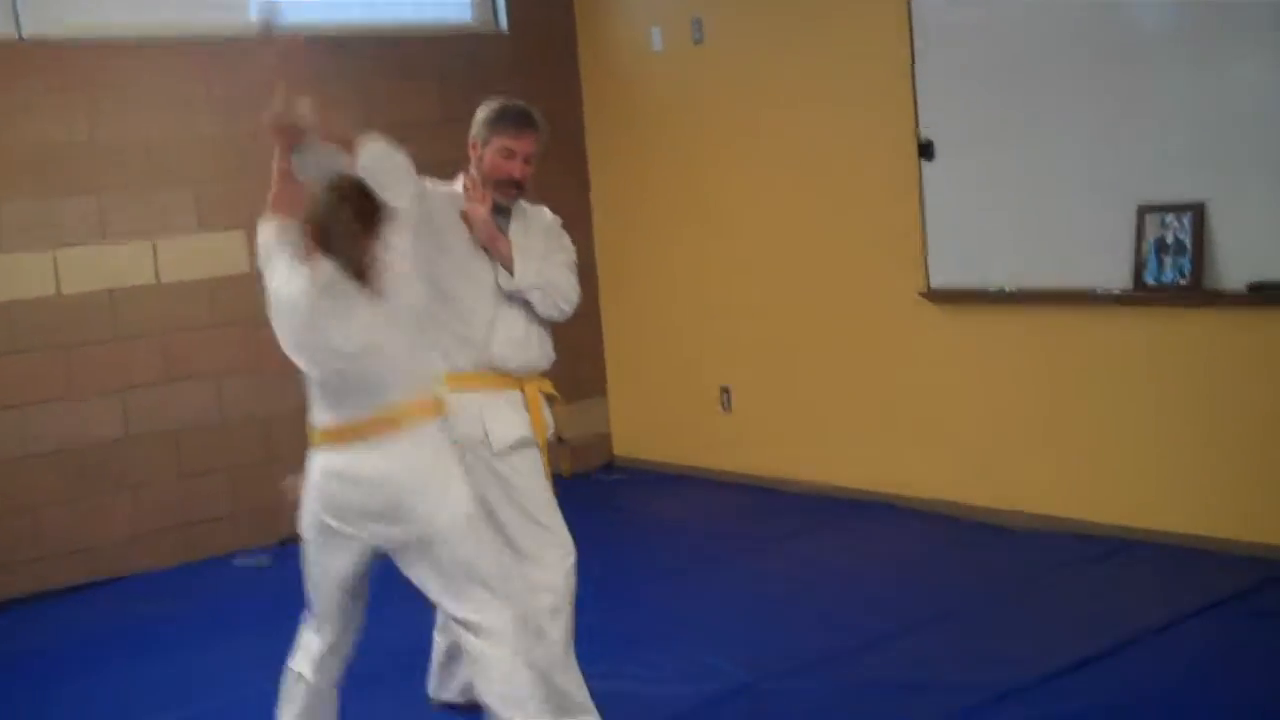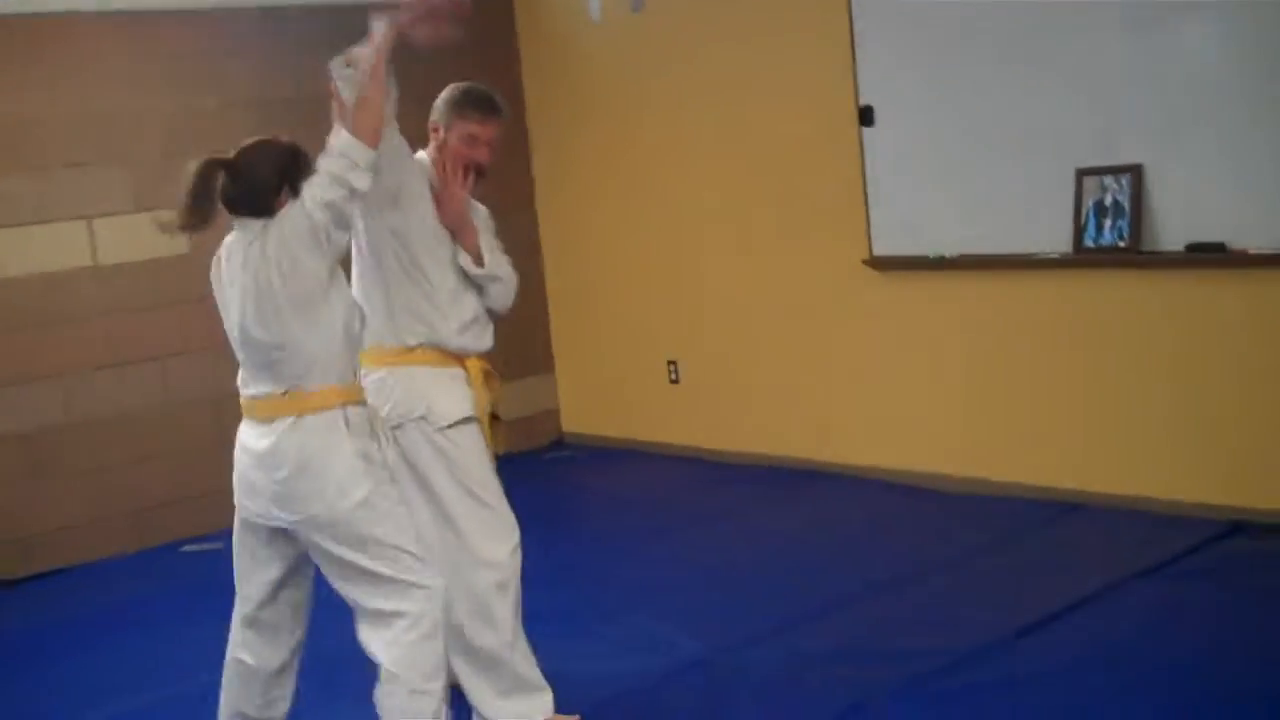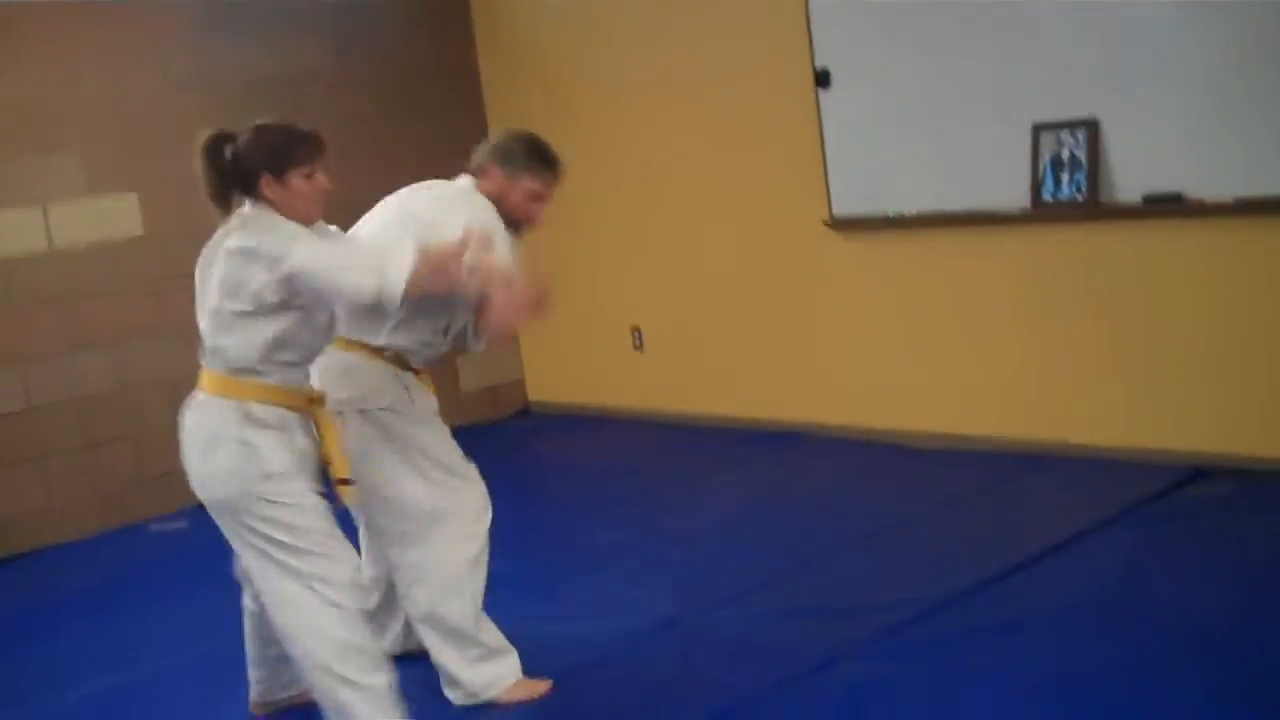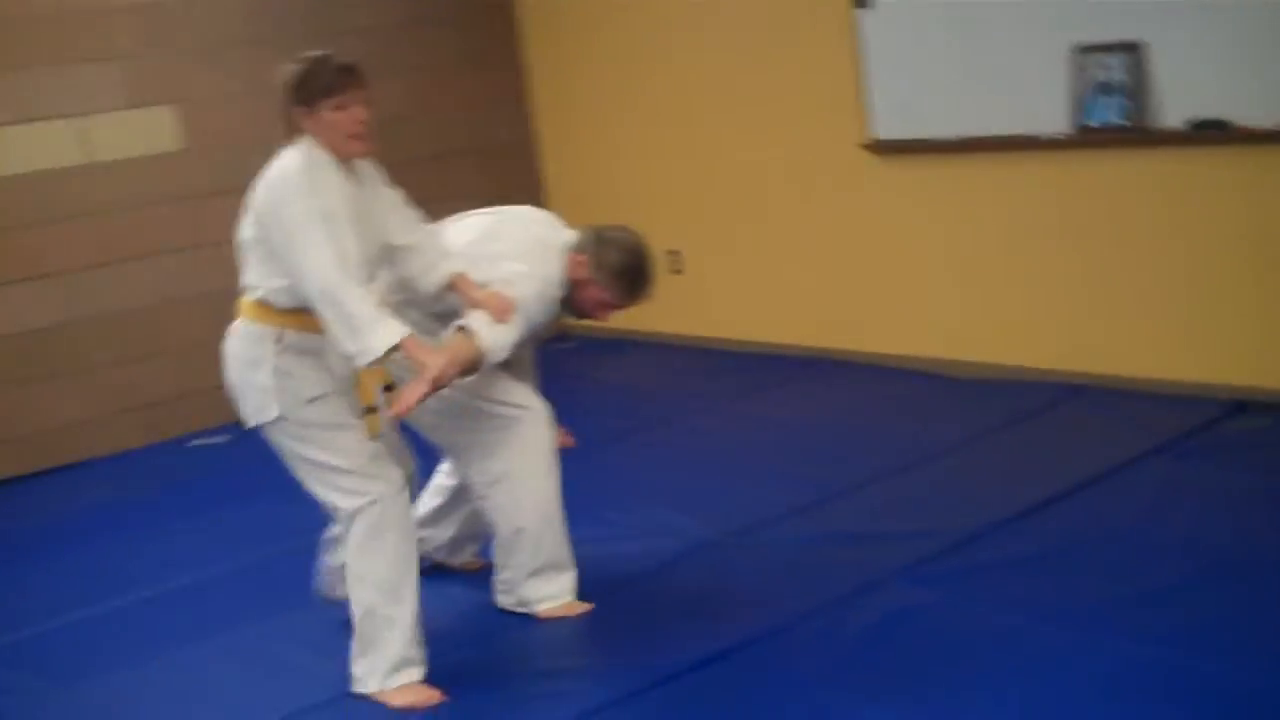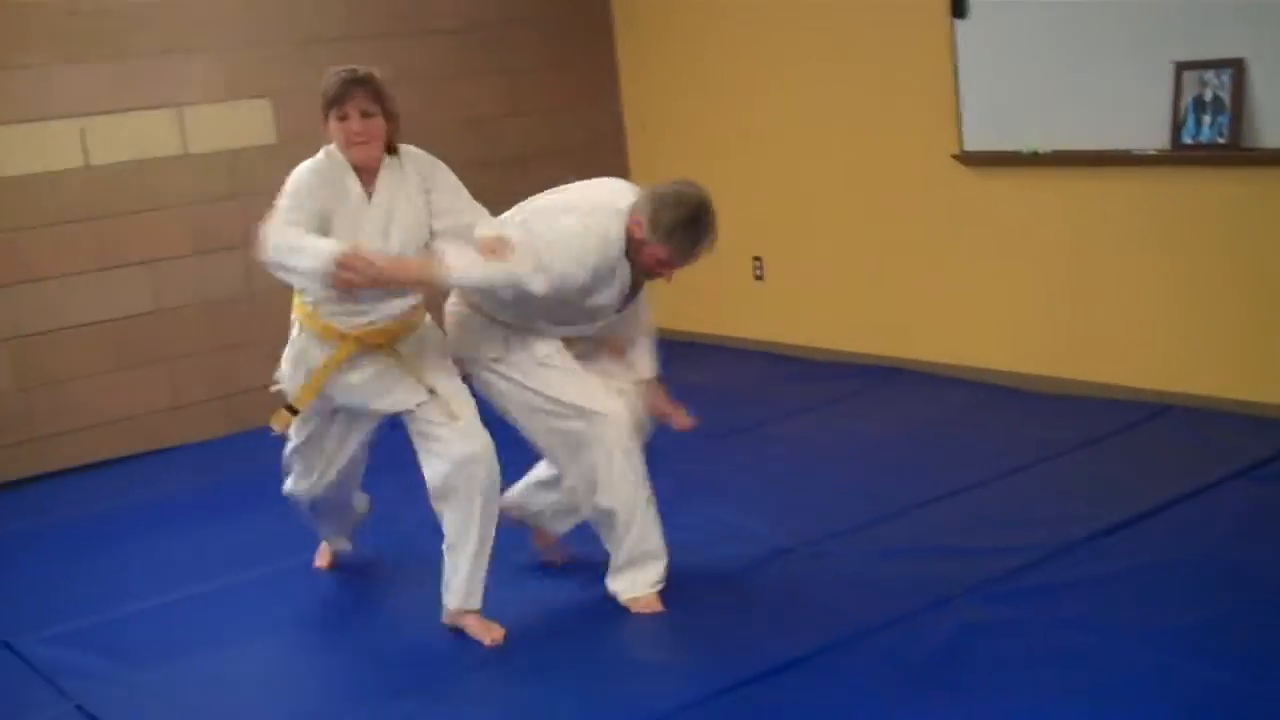
dt=0.4s
person 1, frame 1
left shoulder: (291, 291)
right shoulder: (395, 266)
left elbow: (280, 232)
right elbow: (390, 171)
left wrist: (284, 154)
right wrist: (310, 131)
left hip: (340, 481)
right hip: (416, 471)
left knee: (326, 628)
right knee: (490, 620)
person 1, frame 2
left shoulder: (232, 256)
right shoulder: (295, 239)
right elbow: (351, 159)
left wrist: (342, 115)
left hip: (261, 454)
right hip: (326, 452)
left knee: (264, 618)
right knee: (407, 598)
person 1, frame 3
left shoulder: (253, 234)
right shoulder: (267, 243)
left elbow: (348, 257)
right elbow: (359, 268)
left wrist: (446, 256)
right wrist: (465, 273)
left hip: (227, 430)
right hip: (242, 436)
left knee: (273, 572)
right knee: (323, 580)
person 1, frame 4
left shoulder: (356, 170)
right shoulder: (297, 181)
left elbow: (406, 240)
right elbow: (332, 283)
left wrist: (470, 291)
right wrist: (415, 349)
left hip: (321, 351)
right hip: (283, 359)
left knee: (357, 486)
right knee: (375, 495)
left ankle: (366, 601)
right ankle: (388, 669)
person 1, frame 5
left shoulder: (418, 167)
right shoulder: (312, 179)
left elbow: (467, 227)
right elbow: (279, 244)
left wrist: (491, 253)
right wrist: (337, 260)
left hip: (404, 346)
right hip: (326, 350)
left knee: (467, 454)
right knee: (316, 477)
left ankle: (463, 602)
right ankle: (339, 529)
person 2, frame 1
left shoulder: (541, 226)
right shoulder: (423, 205)
left elbow: (560, 298)
left wrist: (493, 241)
left hip: (517, 411)
right hip: (469, 415)
right knee: (541, 563)
person 2, frame 2
left shoulder: (472, 211)
right shoulder: (394, 179)
left elbow: (501, 293)
right elbow: (359, 93)
left wrist: (460, 224)
left hip: (446, 390)
right hip: (412, 393)
left knee: (436, 541)
right knee: (480, 544)
person 2, frame 3
left shoulder: (431, 205)
right shoulder: (470, 214)
left elbow: (455, 318)
left wrist: (484, 314)
right wrist: (501, 307)
left hip: (344, 369)
right hip: (362, 378)
left knee: (396, 519)
right knee: (452, 508)
left ankle: (385, 632)
right ankle: (479, 675)
person 2, frame 4
left shoulder: (554, 238)
right shoulder: (530, 278)
left elbow: (512, 337)
right elbow: (489, 328)
left wrist: (522, 398)
right wrist: (432, 380)
left hip: (413, 322)
left knee: (485, 431)
right knee: (521, 426)
left ankle: (435, 542)
right ankle: (531, 587)
person 2, frame 5
left shoulder: (642, 236)
right shoulder: (584, 238)
left elbow: (627, 305)
right elbow: (492, 262)
left wrist: (643, 380)
right wrist: (385, 273)
left hip: (555, 330)
right hip: (499, 330)
left knee: (626, 415)
right knee: (604, 426)
left ankle: (538, 506)
right ankle: (637, 576)
